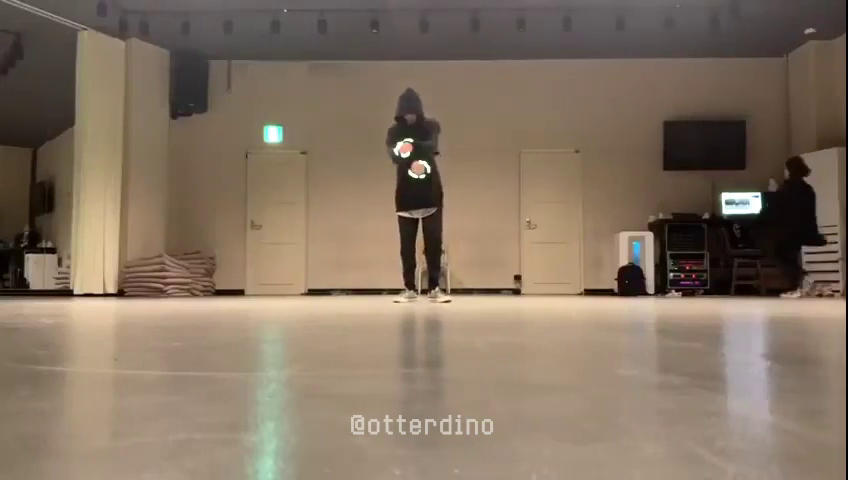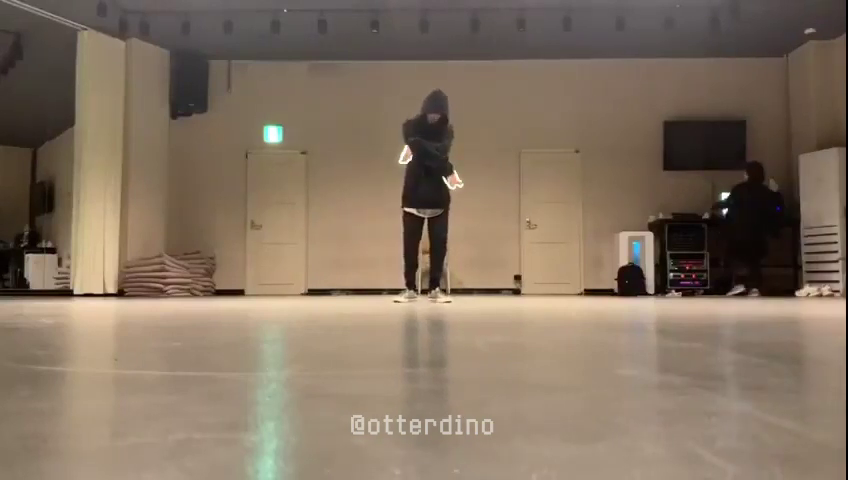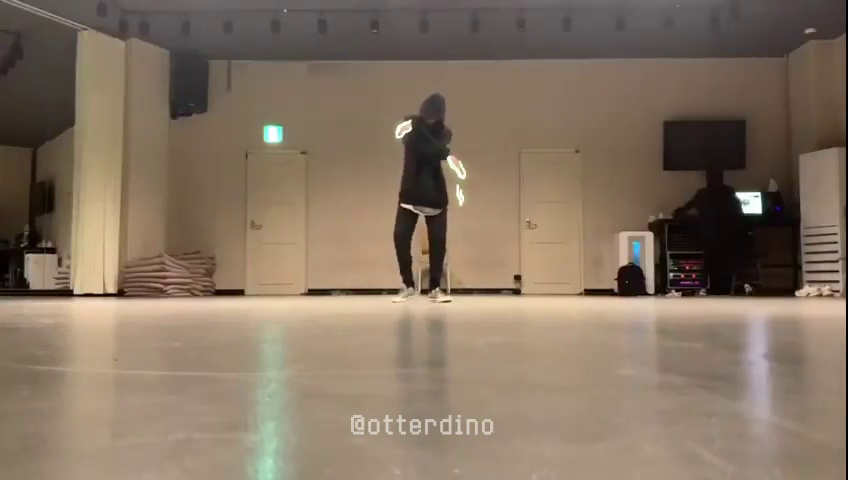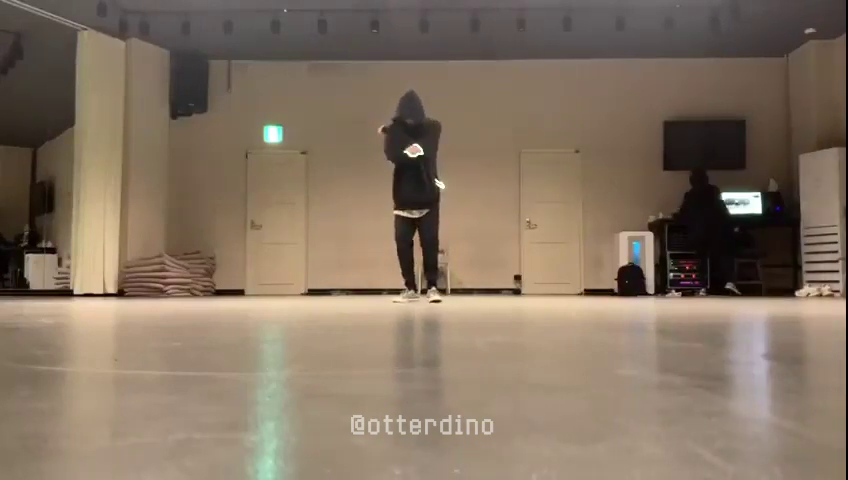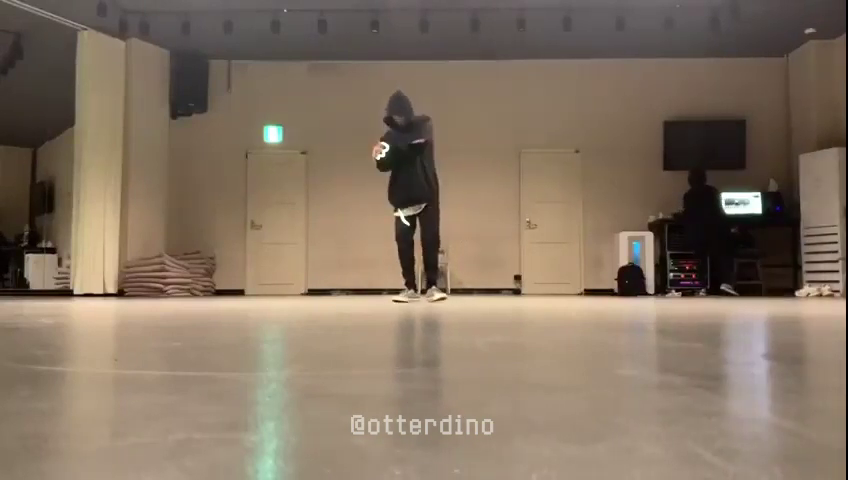
dt=0.4s
person 1, frame 1
left shoulder: (431, 126)
right shoulder: (394, 132)
left elbow: (430, 146)
right elbow: (395, 153)
left wrist: (413, 146)
right wrist: (411, 162)
left hip: (431, 194)
right hip: (406, 195)
left knee: (434, 242)
right knee: (407, 244)
left ankle: (434, 288)
right ankle: (409, 288)
person 1, frame 2
left shoulder: (446, 130)
right shoulder: (411, 126)
left elbow: (441, 150)
right elbow: (422, 153)
left wrist: (418, 145)
right wrist: (447, 171)
left hip: (438, 194)
right hip: (414, 194)
left knee: (439, 242)
right knee: (410, 242)
left ankle: (435, 288)
right ankle: (410, 288)
person 1, frame 3
left shoulder: (444, 133)
right shoulder: (412, 126)
left elbow: (440, 149)
right elbow: (417, 142)
right wrist: (445, 152)
left hip: (436, 194)
right hip: (411, 193)
left knee: (438, 241)
right knee: (401, 236)
left ankle: (435, 288)
right ankle: (408, 284)
person 1, frame 4
left shoulder: (432, 128)
right shoulder: (396, 129)
left elbow: (423, 149)
right elbow: (391, 153)
left wrist: (395, 135)
right wrist: (408, 149)
left hip: (427, 194)
right hip: (404, 195)
left knee: (430, 241)
right knee: (402, 241)
left ankle: (432, 287)
right ankle: (410, 287)
person 1, frame 5
left shoulder: (423, 124)
right shoulder: (391, 135)
left elbow: (421, 141)
right elbow: (384, 165)
left wrist: (392, 143)
right wrist: (379, 154)
left hip: (426, 193)
right hip: (402, 195)
left knee: (430, 239)
right knee: (403, 240)
left ankle: (432, 286)
right ankle: (410, 287)
person 2, frame 1
left shoulder: (787, 186)
right shoulder: (807, 189)
left elbow: (779, 207)
right elbow: (810, 213)
right wrist: (814, 233)
left hip: (789, 229)
right hip: (805, 229)
left knee: (785, 259)
right knee: (791, 259)
left ankle: (796, 289)
person 2, frame 2
left shoulder: (739, 188)
right shoulder: (767, 192)
left elbow: (728, 203)
right elbow: (772, 214)
right wrist: (771, 231)
left hip: (739, 230)
right hip: (758, 231)
left knee: (735, 258)
right knee: (754, 260)
left ankle: (739, 284)
right ankle: (755, 288)
person 2, frame 3
left shoulder: (702, 194)
right shoulder: (729, 192)
left elbow: (688, 207)
right elbow: (739, 212)
left wrist: (678, 212)
right wrist: (743, 230)
left hip: (710, 233)
right hip: (730, 232)
left knee: (712, 260)
right knee: (734, 259)
left ankle: (712, 289)
person 2, frame 4
left shoulder: (689, 195)
right shoulder: (713, 190)
left elbow: (682, 216)
right elbow: (721, 208)
right wrist: (730, 226)
left hip: (699, 232)
right hip: (717, 228)
left knee: (703, 258)
right knee: (724, 255)
right ankle: (729, 282)
person 2, frame 5
left shoulder: (688, 195)
right shoulder: (712, 191)
left elbow: (686, 215)
right elbow: (718, 210)
right wrist: (727, 227)
left hip: (696, 232)
right hip: (714, 229)
left knee: (702, 259)
right knee: (722, 255)
right ankle: (724, 283)
